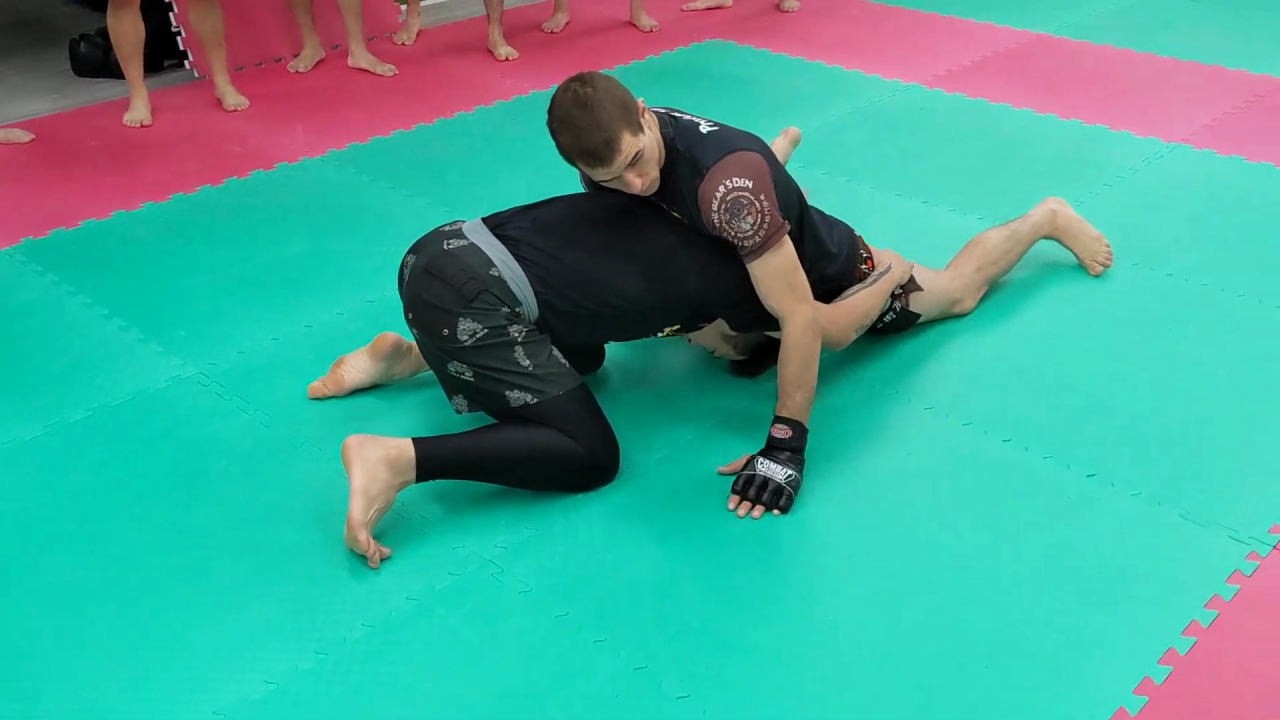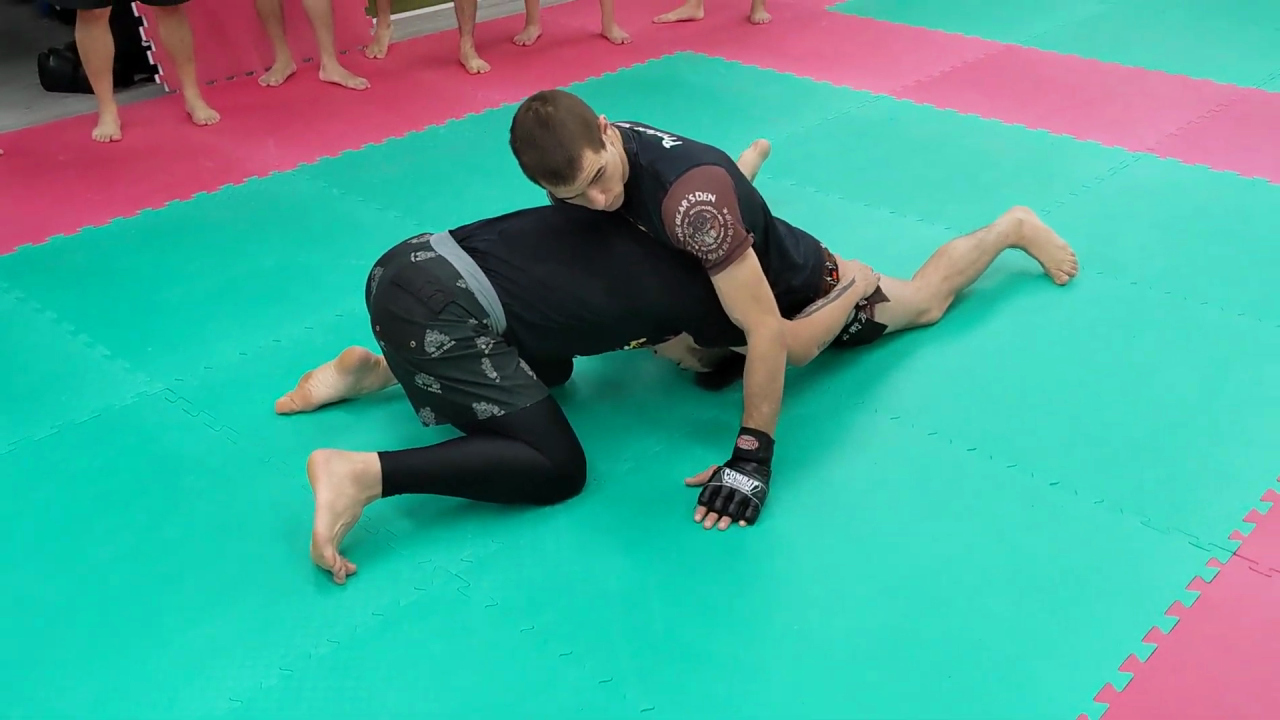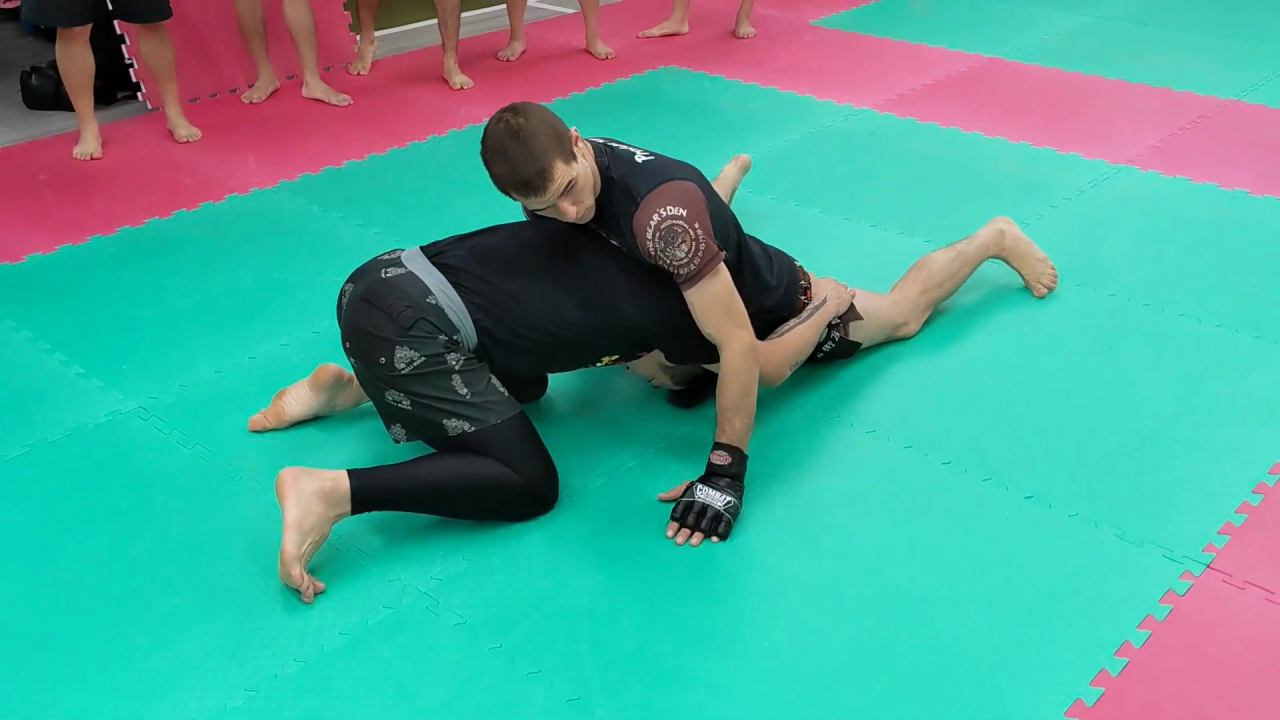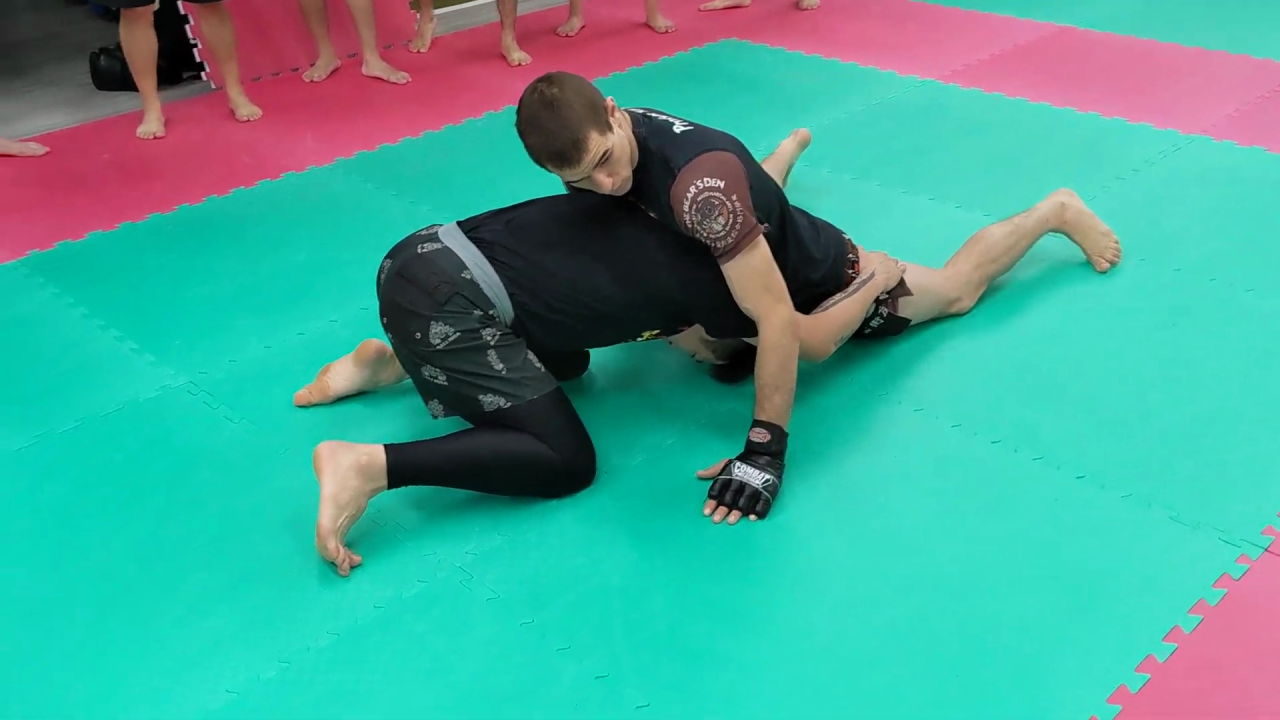
dt=0.4s
person 1, frame 1
left shoulder: (664, 208)
right shoulder: (722, 275)
right elbow: (826, 332)
right wrist: (893, 275)
left hip: (445, 247)
right hip: (473, 299)
left knee: (577, 358)
right knee: (586, 455)
left ankle: (402, 355)
right ankle: (395, 458)
person 1, frame 2
right shoulder: (708, 296)
right elbow: (797, 344)
right wrist: (849, 289)
left hip: (414, 266)
right hip: (440, 306)
right knee: (548, 451)
left ankle: (366, 370)
right ankle: (358, 471)
person 1, frame 3
left shoulder: (605, 243)
right shoulder: (658, 306)
right elbow: (765, 364)
right wrist: (829, 306)
left hip: (383, 277)
right hip: (408, 324)
left knee: (523, 385)
right knee: (526, 484)
left ankle: (339, 387)
right ankle: (330, 491)
person 1, frame 4
left shoulder: (645, 214)
right shoulder: (701, 281)
right elbow: (811, 342)
right wrist: (878, 278)
left hip: (424, 252)
right hip: (449, 299)
left knee: (562, 362)
right knee: (562, 461)
left ankle: (384, 361)
right ankle: (367, 464)
person 2, frame 1
left shoulder: (726, 183)
right shoulder: (609, 149)
left elbow: (800, 317)
left wrist: (785, 443)
left hip: (826, 269)
right hip: (737, 263)
left knee: (958, 289)
left ankle: (1045, 219)
right ankle: (777, 153)
person 2, frame 2
left shoulder: (691, 197)
right shoulder: (576, 163)
left elbow: (765, 329)
left wrist: (752, 453)
left hip: (793, 281)
right hip: (706, 275)
right ankle: (748, 161)
person 2, frame 3
left shoulder: (662, 214)
right shoulder: (550, 178)
left elbow: (738, 344)
left wrist: (725, 469)
left hip: (768, 299)
right hip: (684, 293)
left knee: (904, 311)
left ankle: (994, 238)
right ankle: (728, 176)
person 2, frame 4
left shoulder: (700, 184)
right shoulder: (595, 145)
left elbow: (778, 320)
left wrist: (766, 447)
left hip: (817, 275)
right hip: (749, 255)
left knee: (958, 287)
